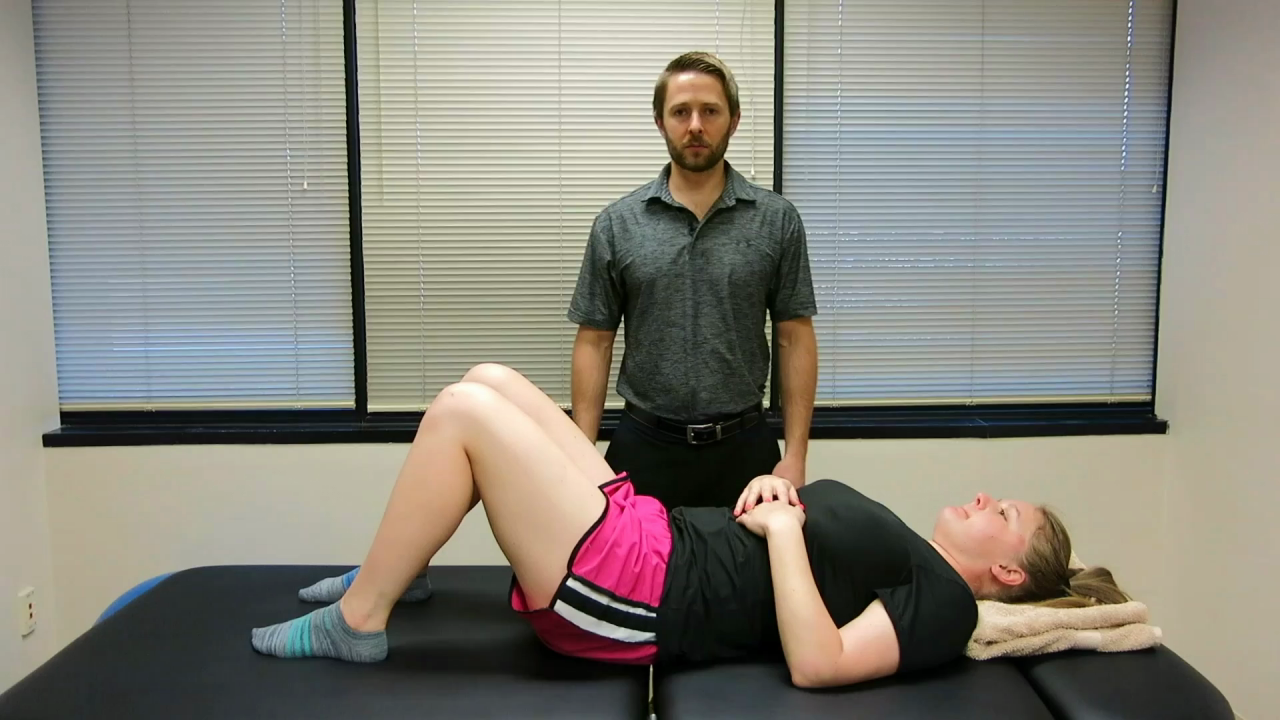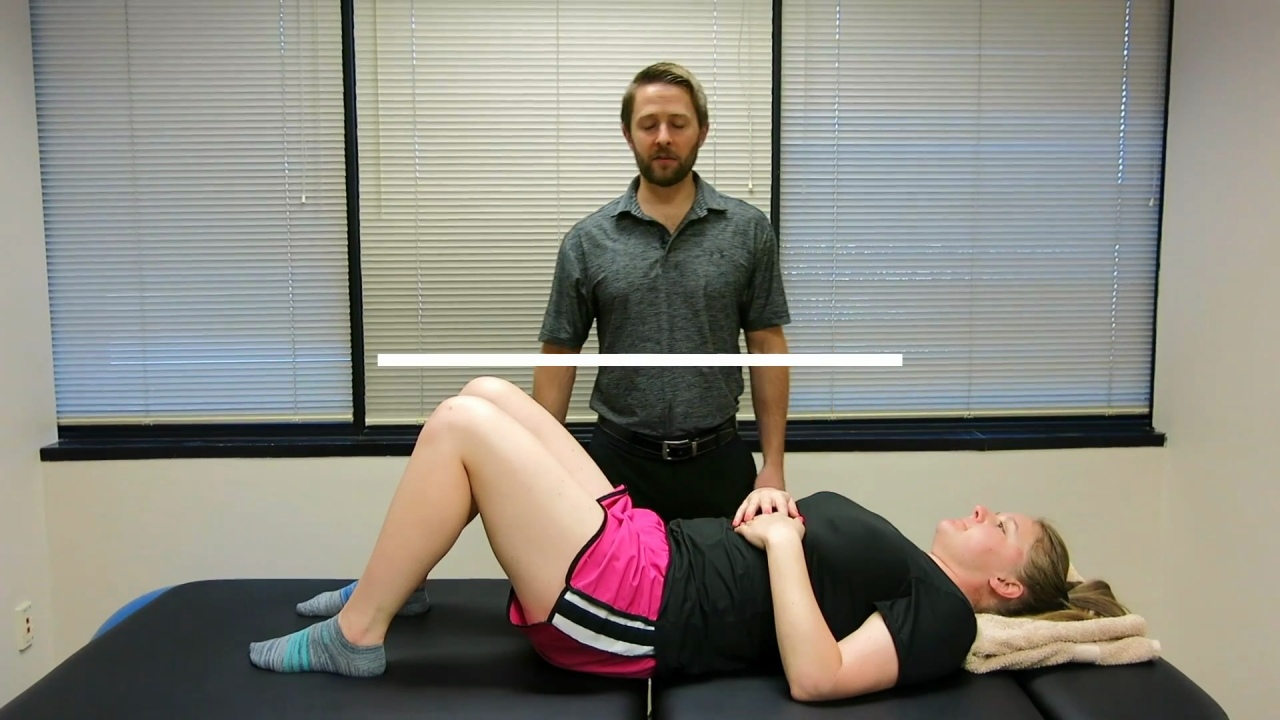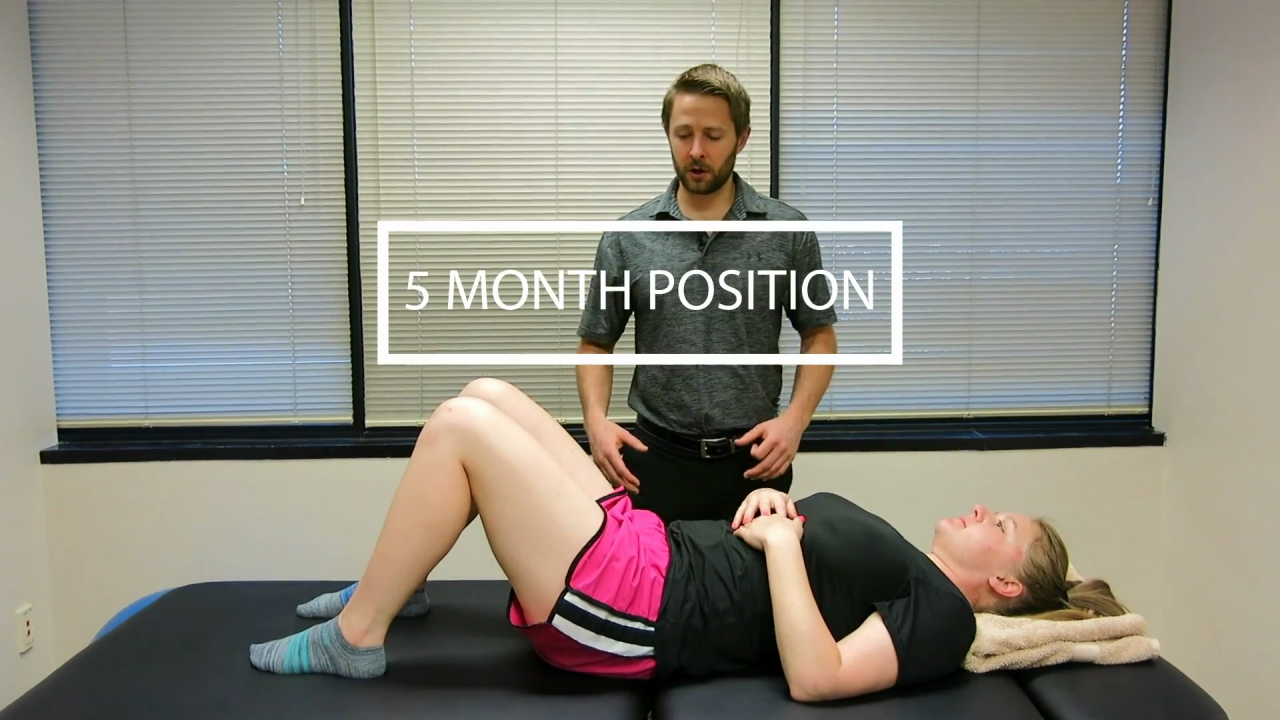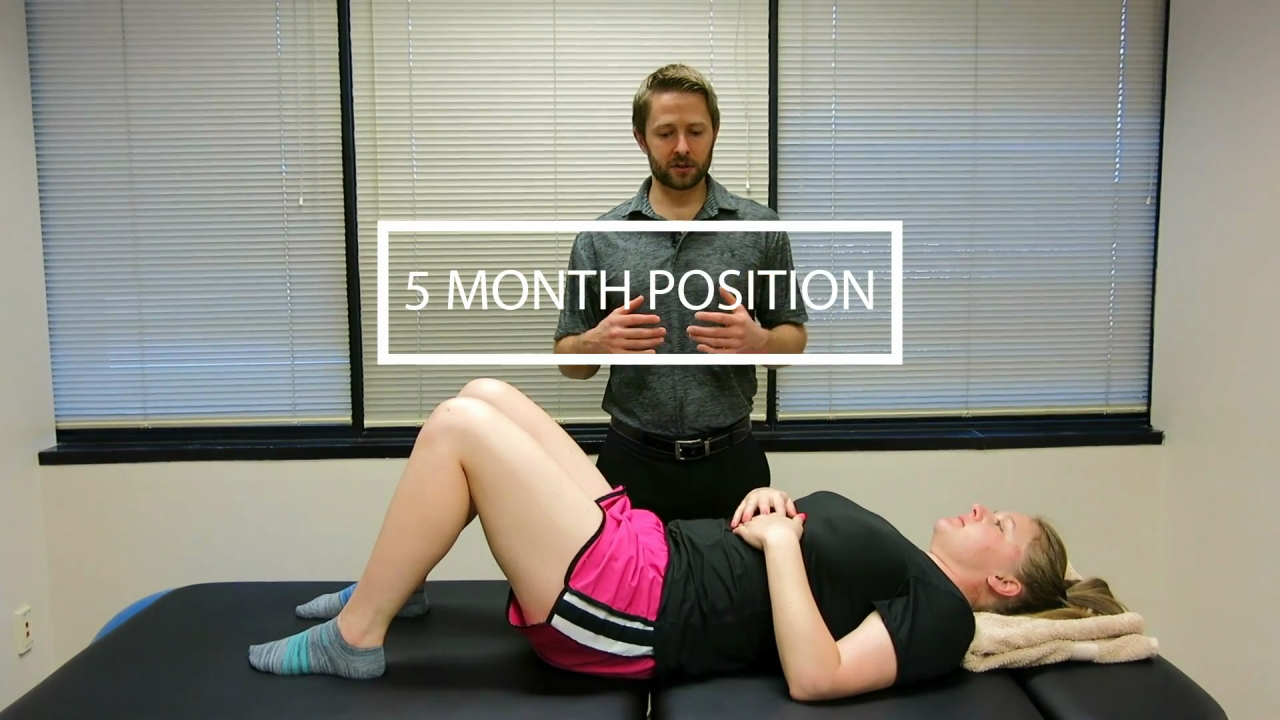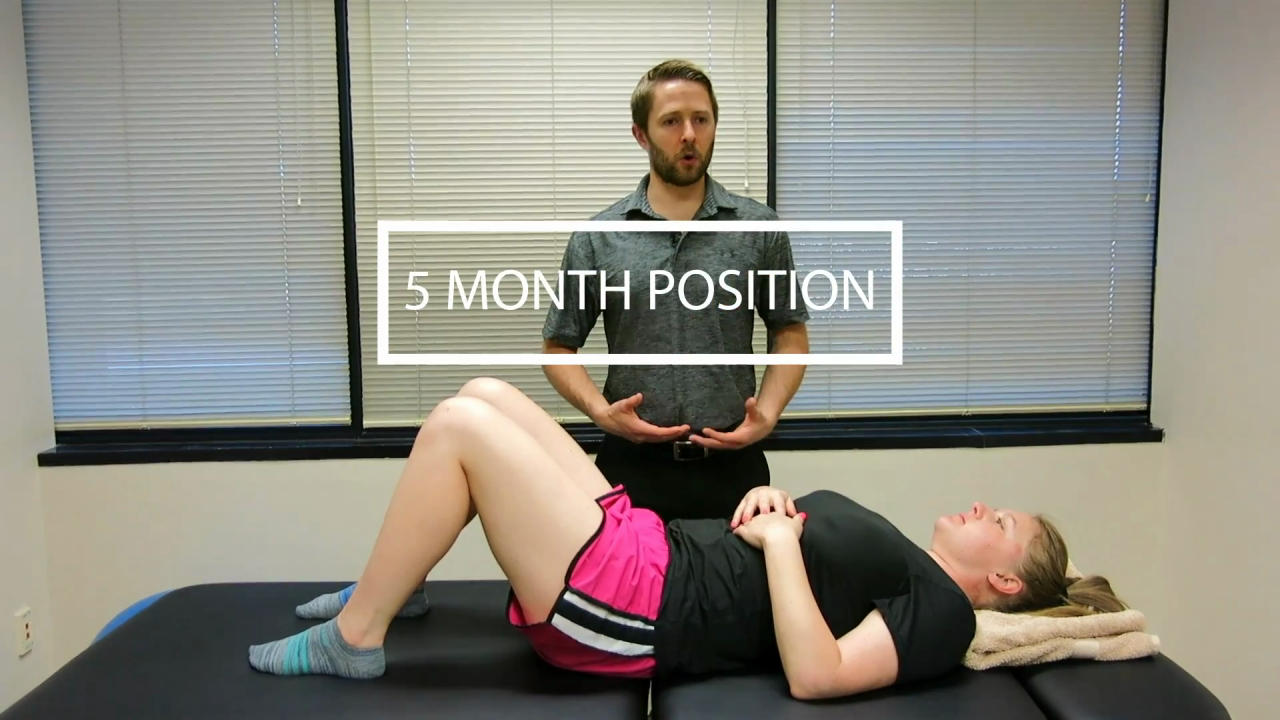
dt=1s
person 1, frame 1
left shoulder: (942, 604)
right shoulder: (906, 558)
left elbow: (815, 663)
left wrist: (782, 529)
right wrist: (771, 491)
left hip: (637, 597)
right hip: (651, 536)
left knee: (462, 410)
right knee: (487, 384)
left ankle: (356, 621)
right ankle: (397, 568)
person 1, frame 2
left shoulder: (942, 618)
right shoulder: (905, 572)
left elbow: (816, 677)
left wrist: (782, 541)
right wrist: (773, 502)
left hip: (635, 610)
right hip: (649, 547)
left knee: (460, 425)
right knee: (486, 396)
left ankle: (355, 635)
right ankle: (395, 582)
person 1, frame 3
left shoulder: (941, 618)
right shoulder: (904, 573)
left elbow: (816, 677)
left wrist: (780, 543)
right wrist: (772, 502)
left hip: (634, 612)
right hip: (648, 547)
left knee: (459, 427)
right knee: (486, 397)
left ankle: (356, 636)
right ankle: (397, 583)
person 1, frame 4
left shoulder: (940, 616)
right shoulder: (903, 569)
left elbow: (814, 676)
left wrist: (779, 542)
right wrist: (770, 501)
left hip: (633, 612)
right hip: (647, 546)
left knee: (458, 426)
right knee: (484, 397)
left ankle: (354, 637)
right ankle: (395, 581)
person 1, frame 5
left shoulder: (941, 615)
right shoulder: (903, 568)
left elbow: (814, 675)
left wrist: (779, 542)
right wrist: (769, 500)
left hip: (633, 611)
right hip: (647, 547)
left knee: (458, 425)
right knee: (483, 396)
left ankle: (354, 638)
right ankle: (395, 583)
person 2, frame 1
left shoulder: (776, 220)
right shoulder: (617, 224)
left elbow: (795, 338)
right elbow: (593, 341)
left wrist: (795, 451)
left hip: (744, 447)
right hip: (646, 447)
person 2, frame 2
left shoulder: (748, 230)
right shoulder: (587, 241)
left elbow: (767, 348)
right elbow: (559, 357)
left wrist: (772, 461)
left hip: (718, 461)
right hip: (620, 463)
person 2, frame 3
left shoulder: (788, 231)
right shoulder: (627, 238)
left elbow: (819, 335)
right elbow: (595, 343)
left wrist: (794, 419)
right wrist: (596, 418)
left hip: (753, 461)
right hip: (659, 461)
person 2, frame 4
left shoulder: (760, 229)
right shoulder: (600, 239)
left elbow: (792, 335)
right elbow: (569, 359)
left wrist: (758, 339)
right wrist: (597, 342)
left hip: (730, 461)
right hip: (634, 462)
person 2, frame 5
left shoulder: (759, 228)
right shoulder: (597, 238)
left elbow: (790, 335)
right elbow: (559, 347)
left wrist: (768, 414)
right wrist: (600, 411)
left hip: (731, 461)
right hip: (634, 465)
